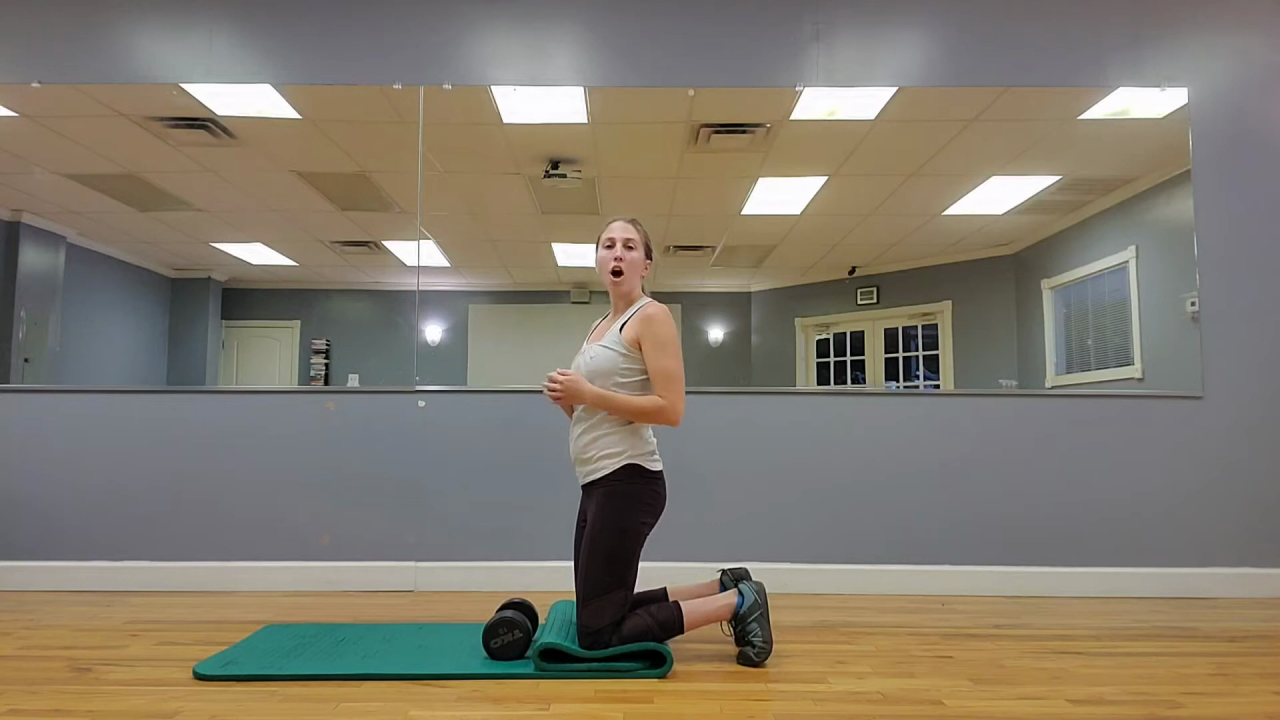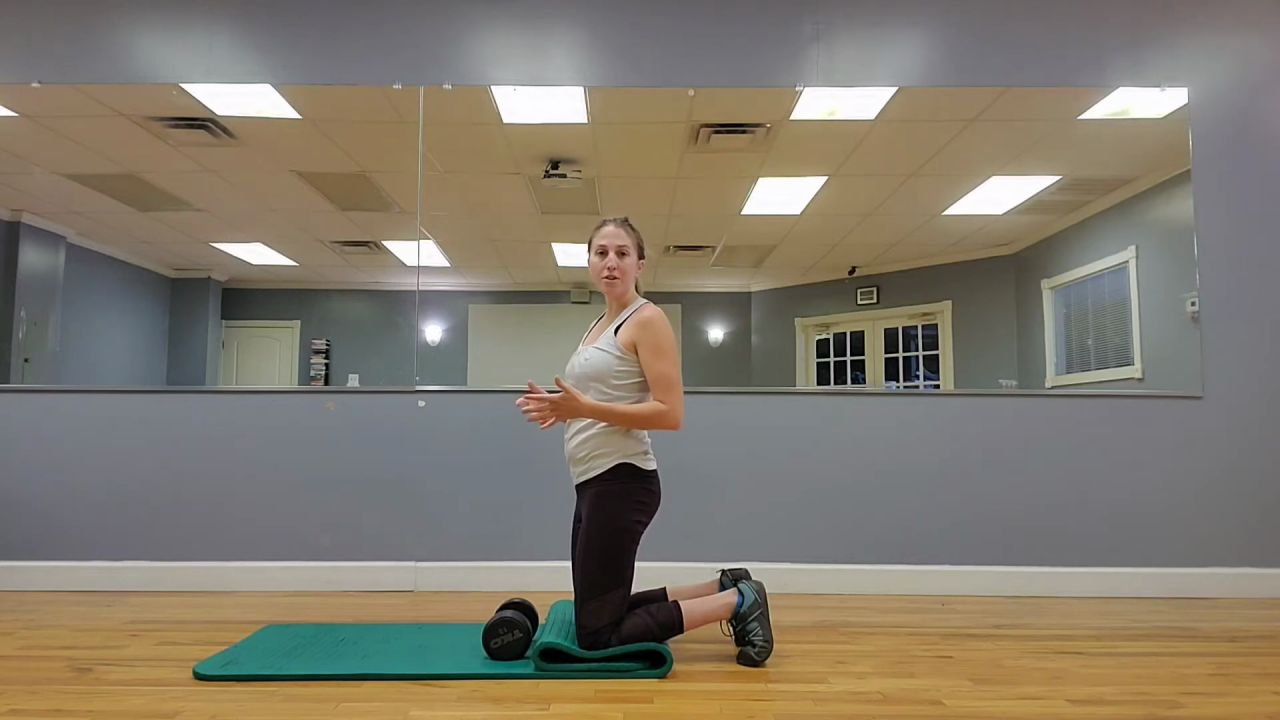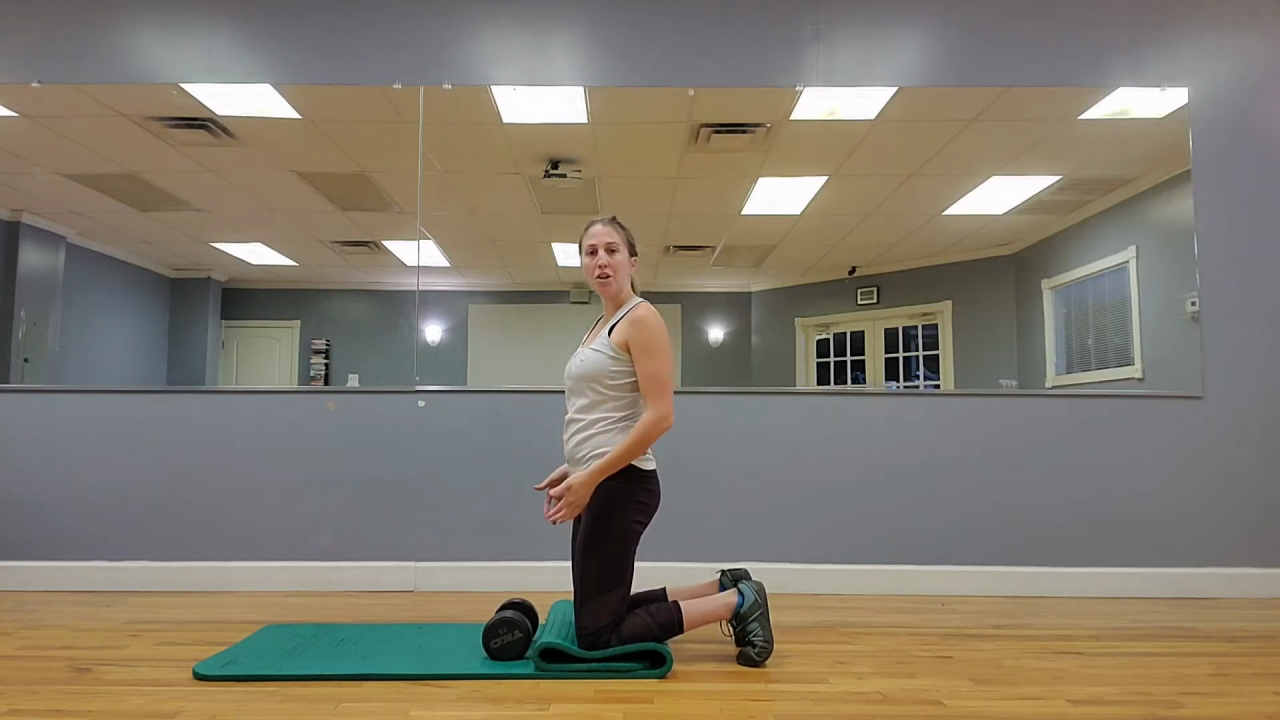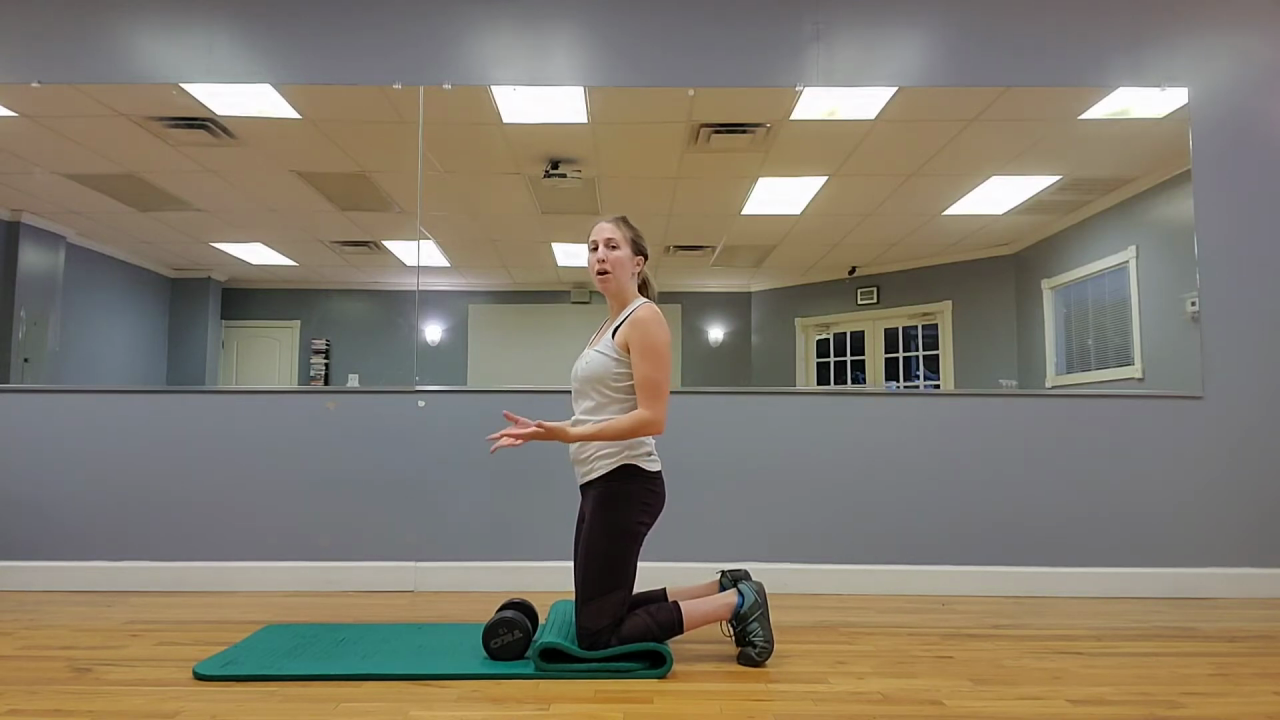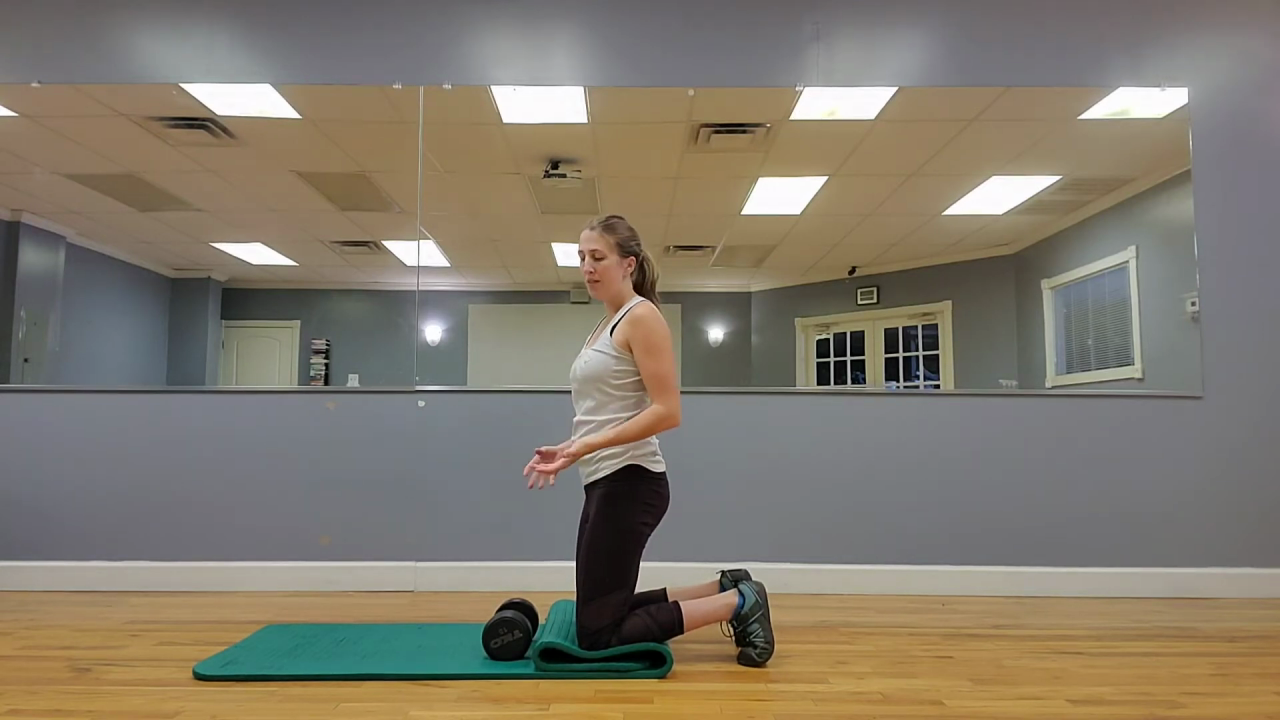
dt=1s
person 1, frame 1
left shoulder: (651, 316)
right shoulder: (601, 326)
left elbow: (670, 409)
left wrist: (590, 394)
right wrist: (568, 397)
left hip: (627, 483)
right hip: (600, 485)
left knee: (599, 633)
right knee: (603, 614)
left ankle: (737, 602)
right ankle: (724, 588)
person 1, frame 2
left shoulder: (647, 320)
right shoulder: (597, 326)
left elbow: (669, 413)
left wrist: (587, 408)
right wrist: (562, 410)
left hip: (621, 484)
right hip: (595, 484)
left knee: (597, 634)
right knee: (601, 615)
left ankle: (738, 602)
right ankle: (723, 588)
person 1, frame 3
left shoulder: (640, 318)
right shoulder: (600, 325)
left elbow: (659, 416)
left wrist: (590, 477)
right wrist: (573, 470)
left hip: (620, 486)
right hip: (602, 485)
left knee: (597, 634)
right knee: (602, 615)
left ankle: (737, 601)
right ankle: (724, 588)
person 1, frame 4
left shoulder: (644, 318)
right shoulder: (609, 326)
left elbow: (652, 417)
left wrist: (571, 435)
right wrist: (548, 430)
left hip: (624, 485)
right hip: (603, 485)
left knee: (597, 634)
right knee: (602, 615)
left ankle: (735, 602)
right ankle: (723, 589)
person 1, frame 5
left shoulder: (642, 317)
right shoulder: (607, 325)
left elbow: (667, 411)
left wrist: (587, 449)
right wrist: (566, 449)
left hip: (629, 484)
right hip: (608, 485)
left knee: (598, 633)
right knee: (605, 614)
left ankle: (737, 603)
right ankle: (726, 590)
